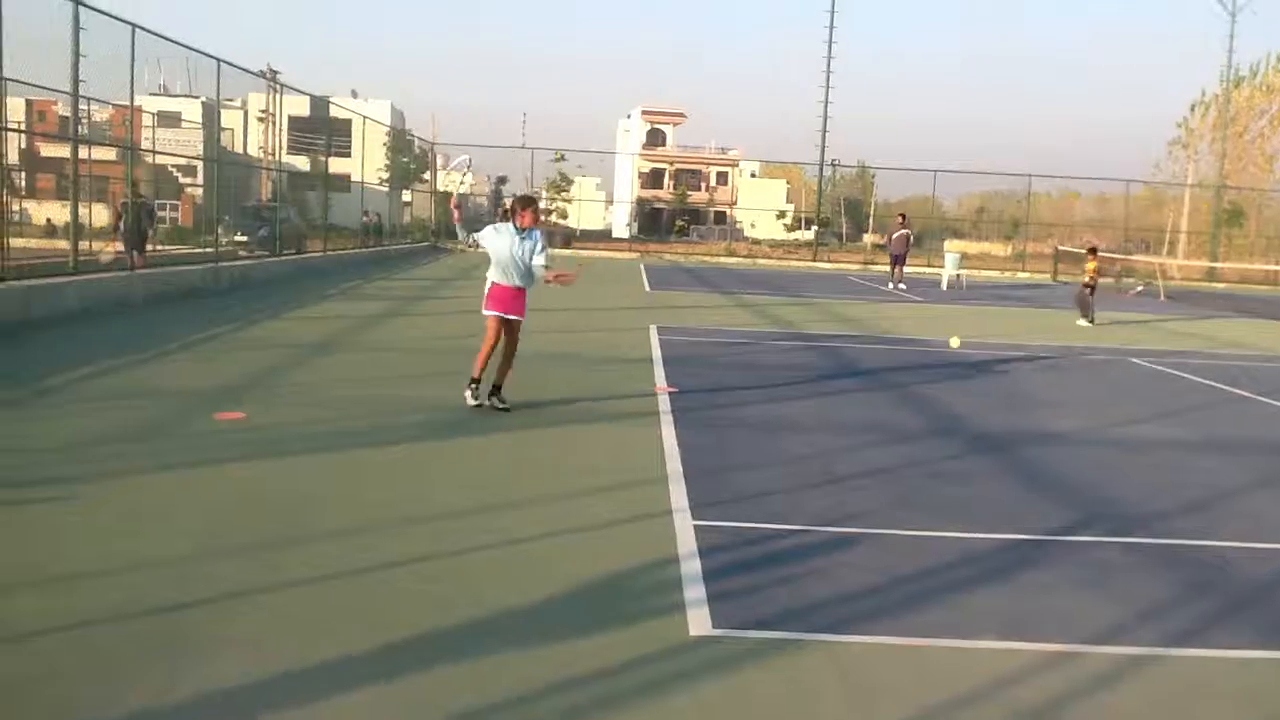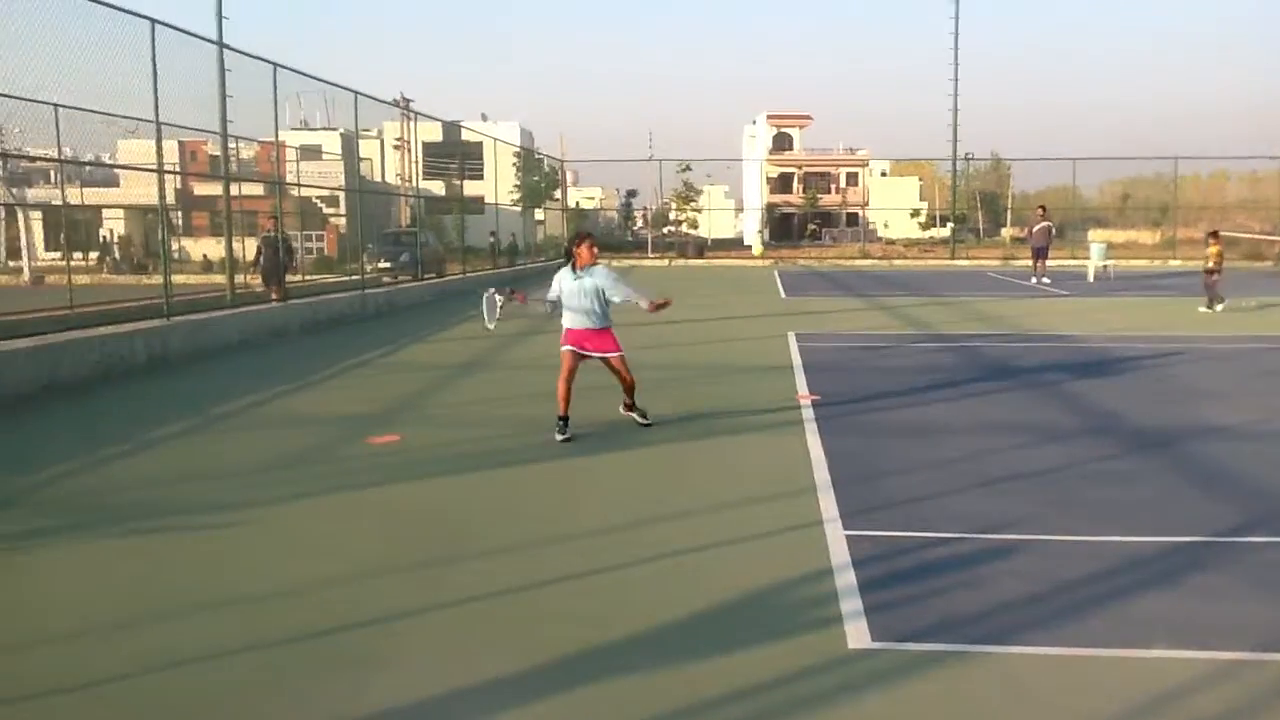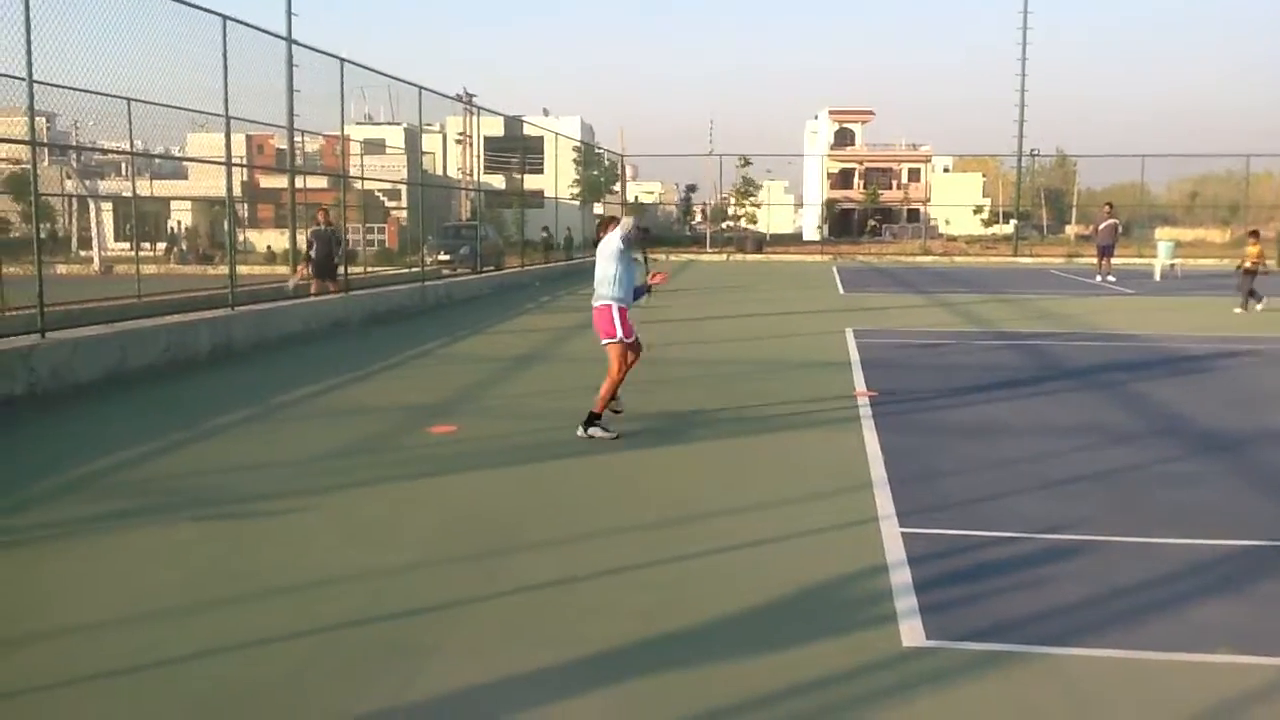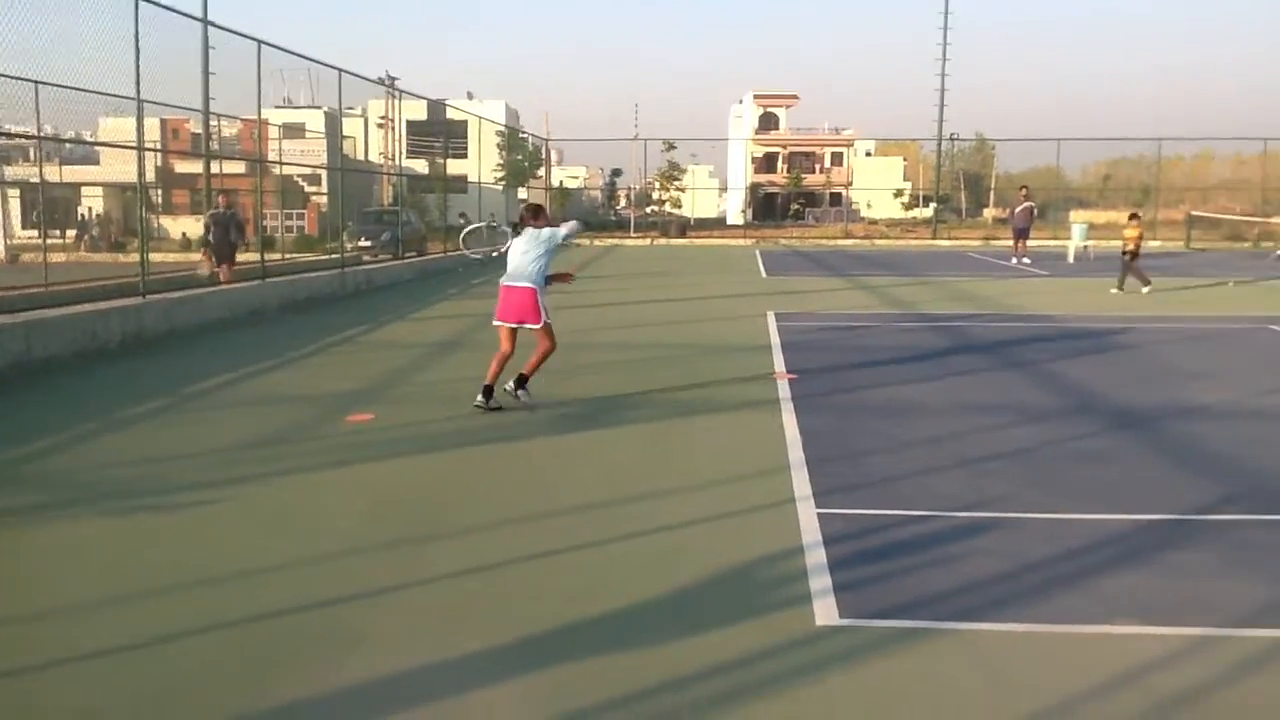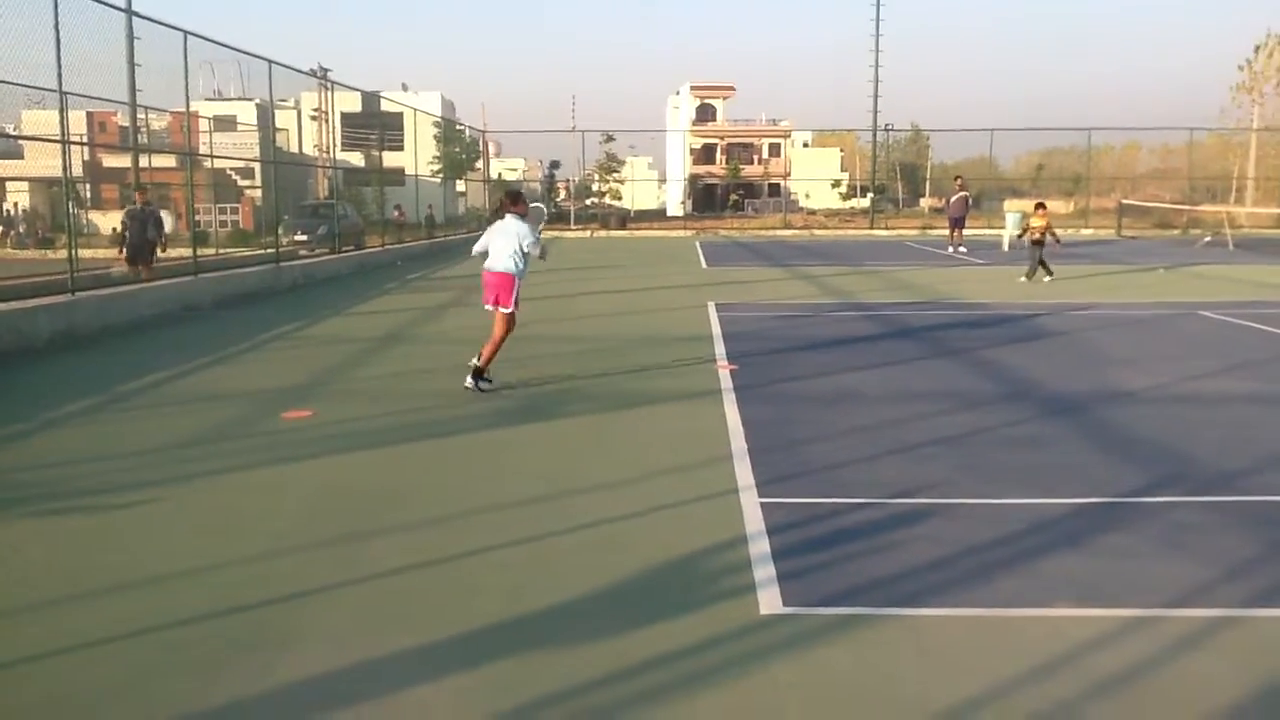
dt=0.4s
person 1, frame 1
left shoulder: (537, 236)
right shoulder: (496, 231)
left elbow: (539, 267)
right elbow: (469, 241)
left wrist: (550, 276)
right wrist: (457, 217)
left hip: (519, 293)
right hip: (497, 289)
left knee: (511, 346)
right knee: (493, 339)
left ankle: (495, 392)
right ankle: (474, 384)
person 1, frame 2
left shoulder: (602, 273)
right shoulder: (561, 276)
left elbow: (624, 293)
right elbow: (550, 305)
left wrist: (649, 305)
left hip: (601, 333)
right hip: (573, 332)
left knee: (627, 379)
right knee: (566, 374)
left ankle: (629, 406)
right ankle: (562, 421)
person 1, frame 3
left shoulder: (619, 257)
right shoulder: (607, 245)
left elbow: (630, 295)
right elbow: (627, 224)
left wrist: (648, 283)
right wrist: (627, 223)
left hip: (613, 310)
right hip: (610, 311)
left knee: (636, 350)
right knee: (617, 370)
left ankle: (609, 396)
right ankle: (590, 423)
person 1, frame 4
left shoulder: (515, 244)
right shoulder: (546, 235)
right elbow: (575, 226)
left wrist: (554, 278)
right wrist: (560, 228)
left hip: (507, 291)
right hip: (528, 294)
left knee: (505, 349)
right knee: (548, 345)
left ankle: (485, 394)
right ankle: (519, 382)
person 1, frame 5
left shoulder: (495, 226)
right shoulder: (523, 227)
left elbow: (477, 250)
right elbow: (539, 252)
right wrist: (543, 249)
left hip: (490, 274)
right hip: (508, 278)
left knee: (508, 324)
right knee: (500, 332)
left ankle: (480, 360)
right ankle: (476, 376)
